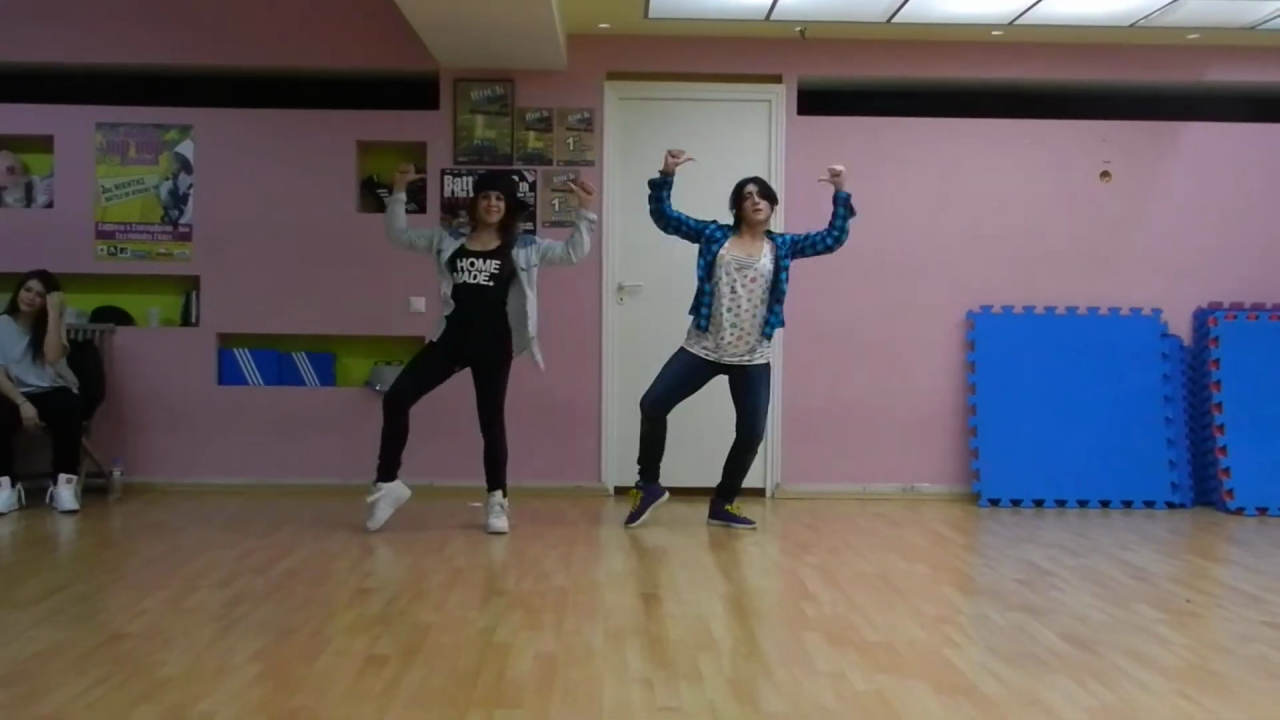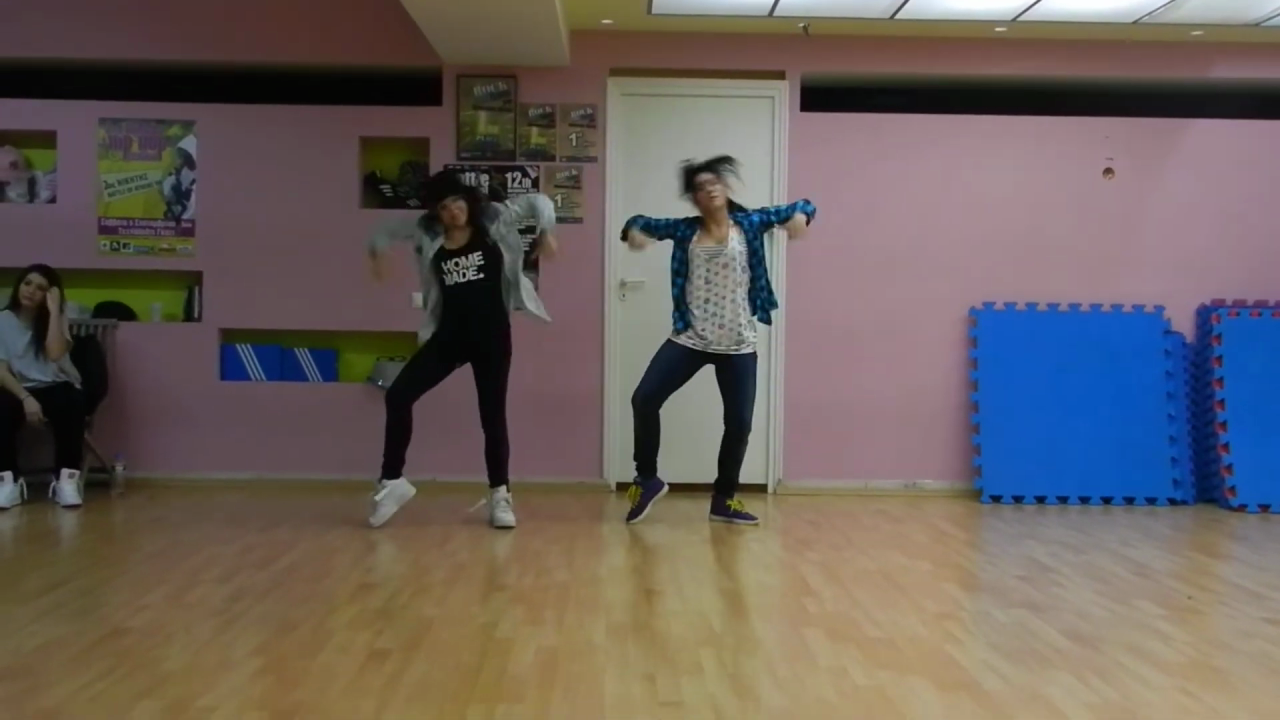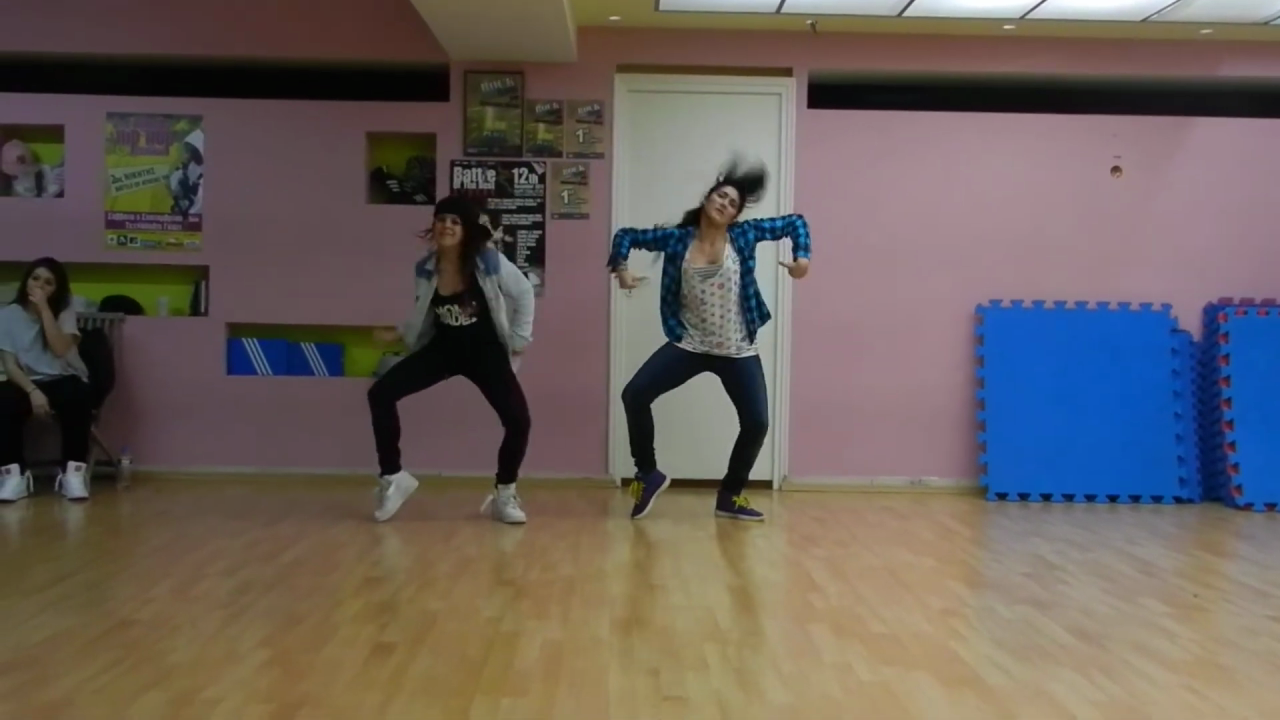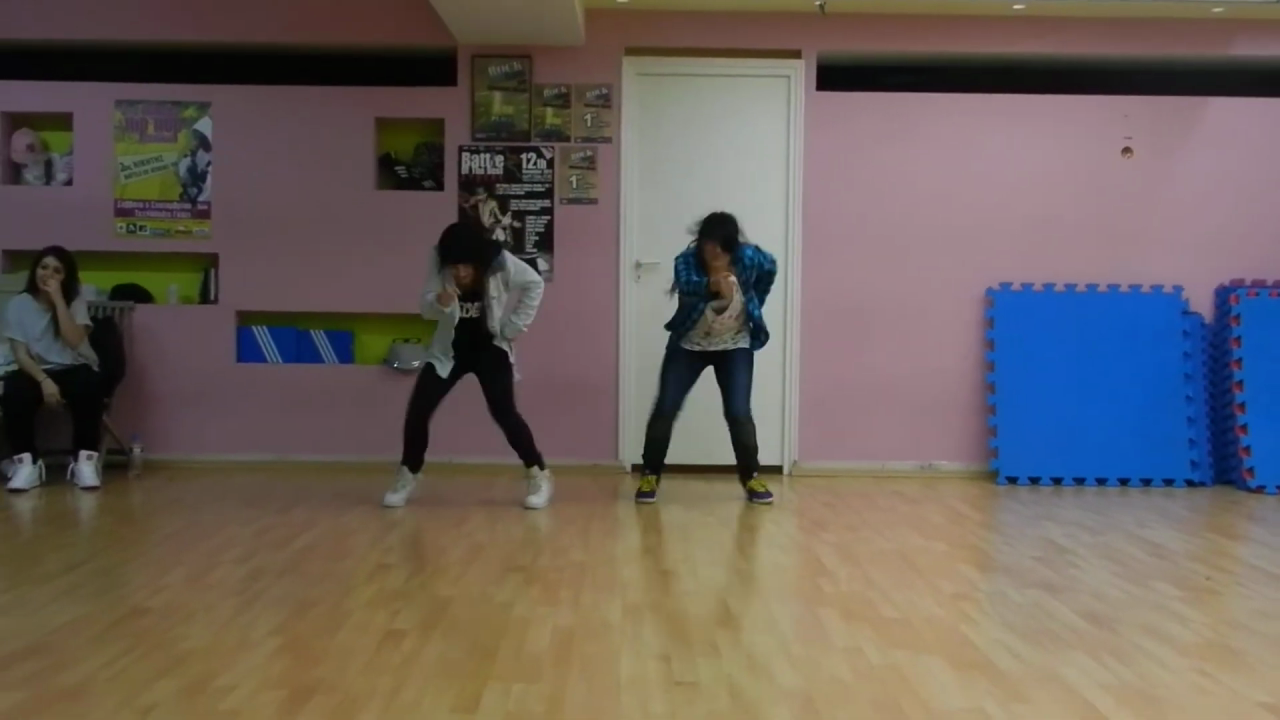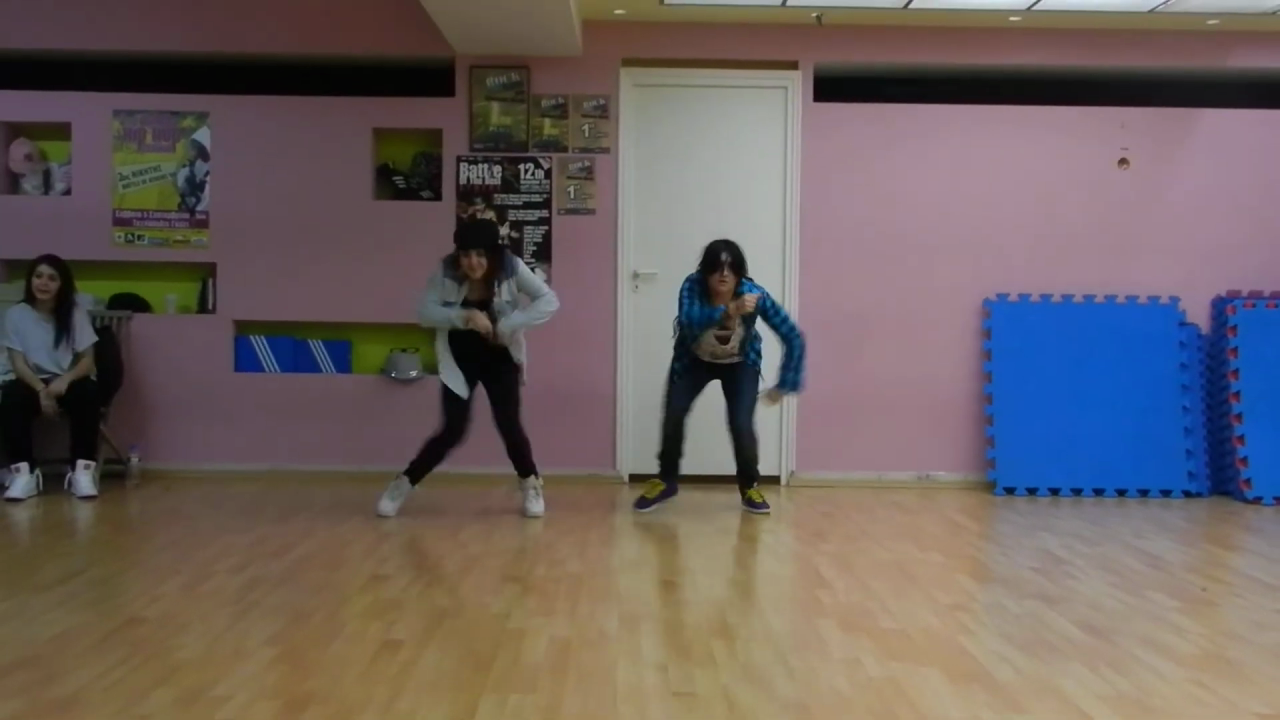
dt=0.4s
person 1, frame 1
left shoulder: (781, 246)
right shoulder: (715, 235)
left elbow: (834, 237)
right elbow: (662, 216)
left wrist: (839, 191)
right wrist: (666, 175)
left hip: (752, 356)
right hip: (703, 348)
left knee: (752, 431)
right knee: (653, 405)
left ankle: (723, 503)
right ankle: (649, 485)
person 1, frame 2
left shoulder: (749, 223)
right shoulder: (684, 229)
left elbow: (800, 207)
right elbow: (640, 221)
left wrist: (800, 216)
right wrist: (632, 233)
left hip: (737, 344)
right hip: (690, 339)
left knee: (739, 423)
right knee: (644, 400)
left ankle: (724, 498)
right ankle: (647, 480)
person 1, frame 3
left shoulder: (744, 235)
right shoulder: (678, 236)
left elbow: (795, 222)
right elbow: (625, 237)
left wrist: (802, 256)
right wrist: (619, 266)
left hip: (738, 349)
right hip: (689, 344)
left knee: (757, 421)
right knee: (634, 395)
left ankle: (731, 496)
right ankle: (648, 475)
person 1, frame 4
left shoulder: (748, 257)
right shoulder: (687, 261)
left elbow: (770, 266)
right elbow: (686, 287)
right wrist: (713, 283)
left hip: (735, 346)
right hip: (689, 345)
left knee: (737, 413)
right knee: (665, 409)
left ankle: (749, 476)
right ankle: (651, 474)
person 1, frame 5
left shoulder: (753, 294)
right shoulder: (693, 286)
left elbow: (792, 336)
right elbow: (690, 320)
left wrist: (785, 384)
right wrist: (730, 309)
left hip: (738, 362)
right hip: (696, 360)
left knee: (741, 426)
right knee: (674, 412)
left ankle: (749, 484)
right ankle: (666, 479)
person 2, frame 1
left shoulder: (523, 246)
right shoulder: (449, 239)
left elbow: (574, 253)
right elbow: (398, 235)
left wrist: (584, 211)
right wrist: (398, 193)
left hip: (493, 343)
right hip: (451, 338)
left knee: (491, 422)
right knee: (396, 400)
left ankle: (497, 502)
right ankle: (387, 486)
person 2, frame 2
left shoulder: (492, 219)
right shoulder: (427, 231)
left elbow: (536, 202)
right elbow: (387, 234)
left wrist: (546, 230)
right wrist: (376, 250)
left hip: (491, 334)
right hip: (449, 334)
left knee: (493, 416)
right knee: (398, 397)
left ankle: (499, 497)
right ankle: (392, 482)
person 2, frame 3
left shoulder: (488, 261)
right shoulder: (426, 266)
left elbow: (523, 294)
left wrist: (520, 339)
right wrist: (401, 333)
left hip: (486, 352)
right hip: (442, 349)
left knee: (519, 421)
right knee: (380, 394)
left ankle: (505, 494)
right ankle: (393, 479)
person 2, frame 4
left shoulder: (500, 262)
right shoulder: (439, 264)
left elbow: (534, 285)
right elbow: (429, 312)
left wrist: (514, 328)
right wrist: (441, 301)
left hip: (489, 346)
right hip: (451, 349)
left knee: (503, 411)
right knee: (419, 410)
left ankle: (539, 475)
right ankle: (409, 477)
person 2, frame 5
left shoulder: (511, 268)
right shoulder: (447, 270)
left elbow: (549, 300)
right elbow: (425, 312)
left wrist: (509, 326)
right wrist: (464, 317)
left hip: (499, 349)
right hip: (461, 354)
left knee: (508, 423)
right knee: (454, 428)
left ankle: (531, 485)
right ankle: (404, 485)
person 3, frame 1
left shoulder: (53, 324)
left elbow: (53, 358)
left wrist: (54, 312)
right wrist: (22, 403)
left hip: (53, 393)
left knee: (70, 407)
left ankle: (64, 485)
person 3, frame 2
left shoulder: (57, 318)
left elbow: (56, 354)
left wrist: (53, 309)
right wrist: (26, 398)
left hip: (55, 388)
left knee: (72, 402)
left ankle: (67, 479)
person 3, frame 3
left shoulder: (65, 313)
left elbow: (60, 350)
left wrist: (44, 308)
right wrist: (33, 391)
left hip: (63, 381)
right hip: (26, 382)
left knee: (79, 396)
left ankle: (73, 472)
person 3, frame 4
left shoulder: (75, 302)
right shoulder: (18, 304)
left elbow: (75, 341)
right elbow: (21, 354)
left wrist: (57, 300)
right wrist: (43, 380)
left hip: (73, 370)
right hip: (37, 372)
left knee: (90, 384)
right knee: (13, 388)
left ankle: (86, 460)
right ankle: (27, 462)
person 3, frame 5
left shoulder: (76, 313)
left elbow: (88, 360)
left wrist: (64, 379)
right wrist: (41, 389)
left hip: (69, 382)
right hip: (33, 382)
left knee: (88, 394)
left ankle: (83, 470)
right ankle: (23, 472)
